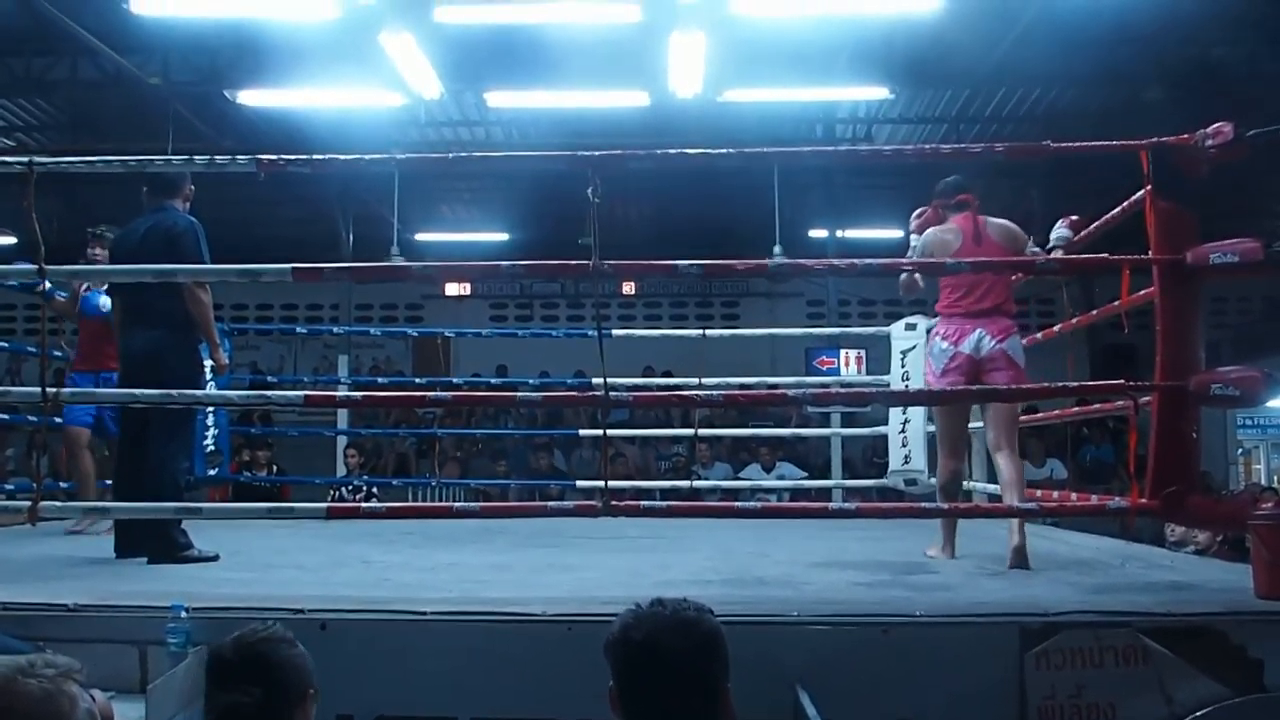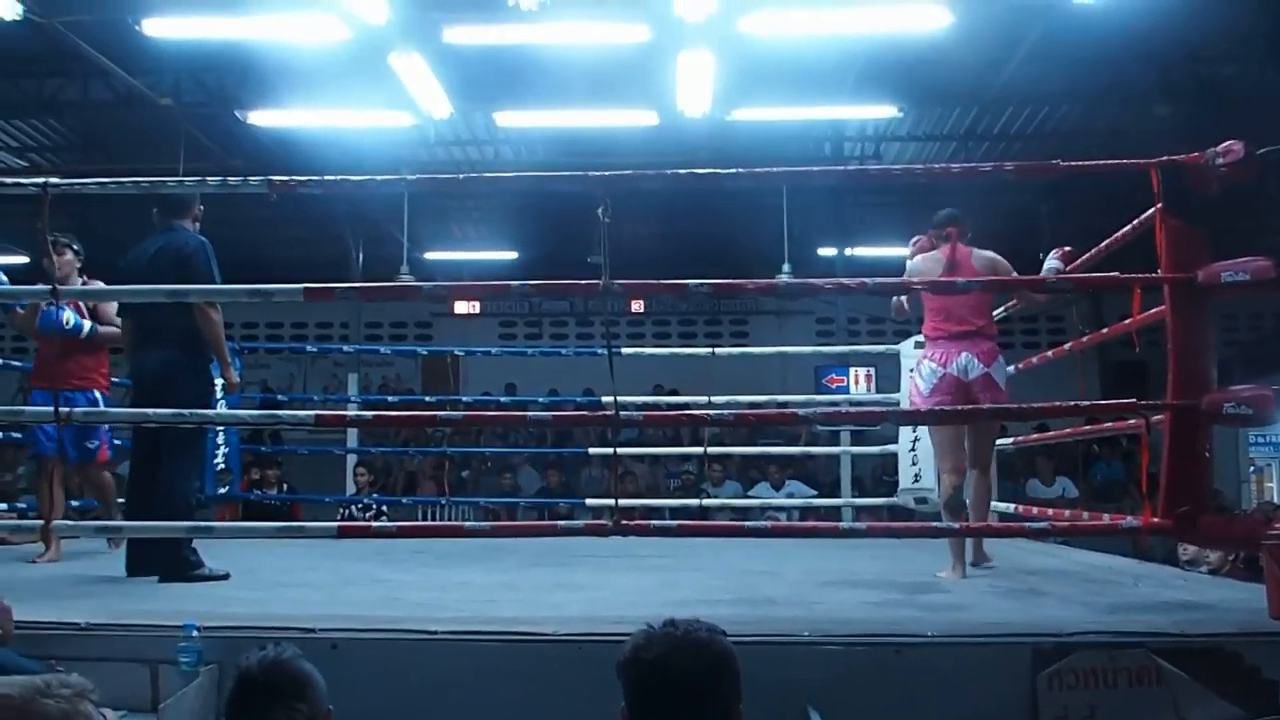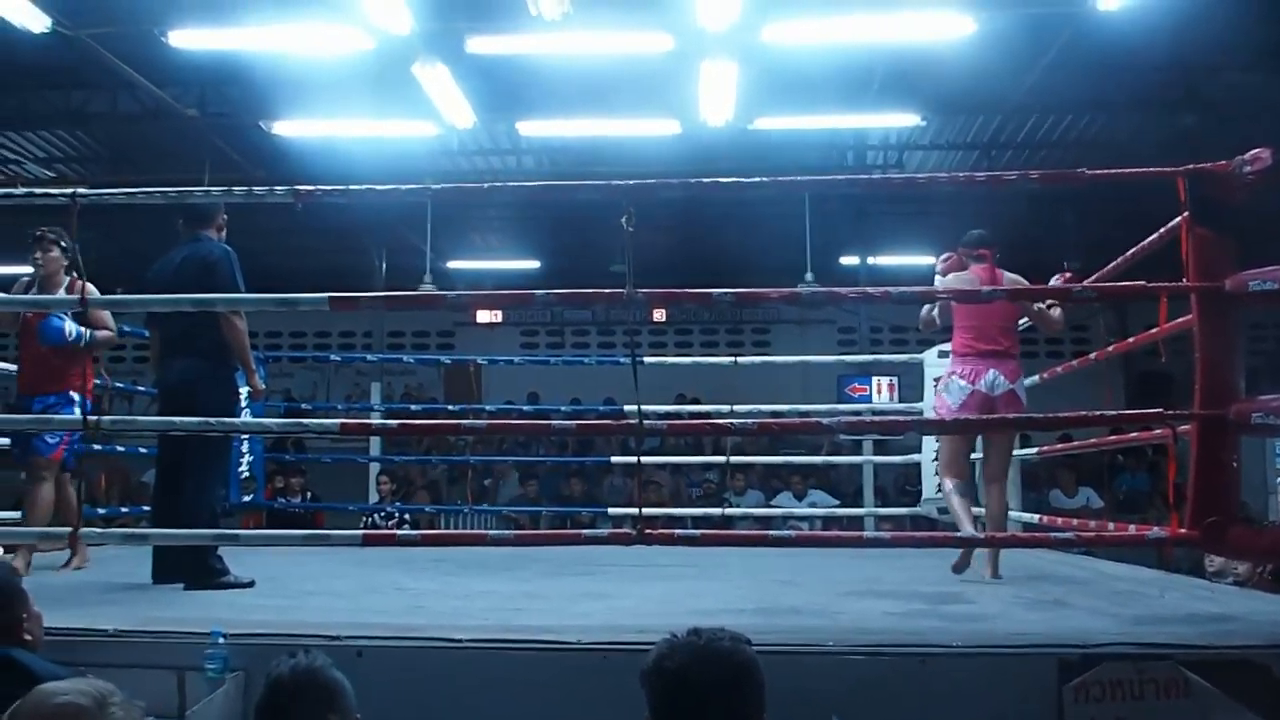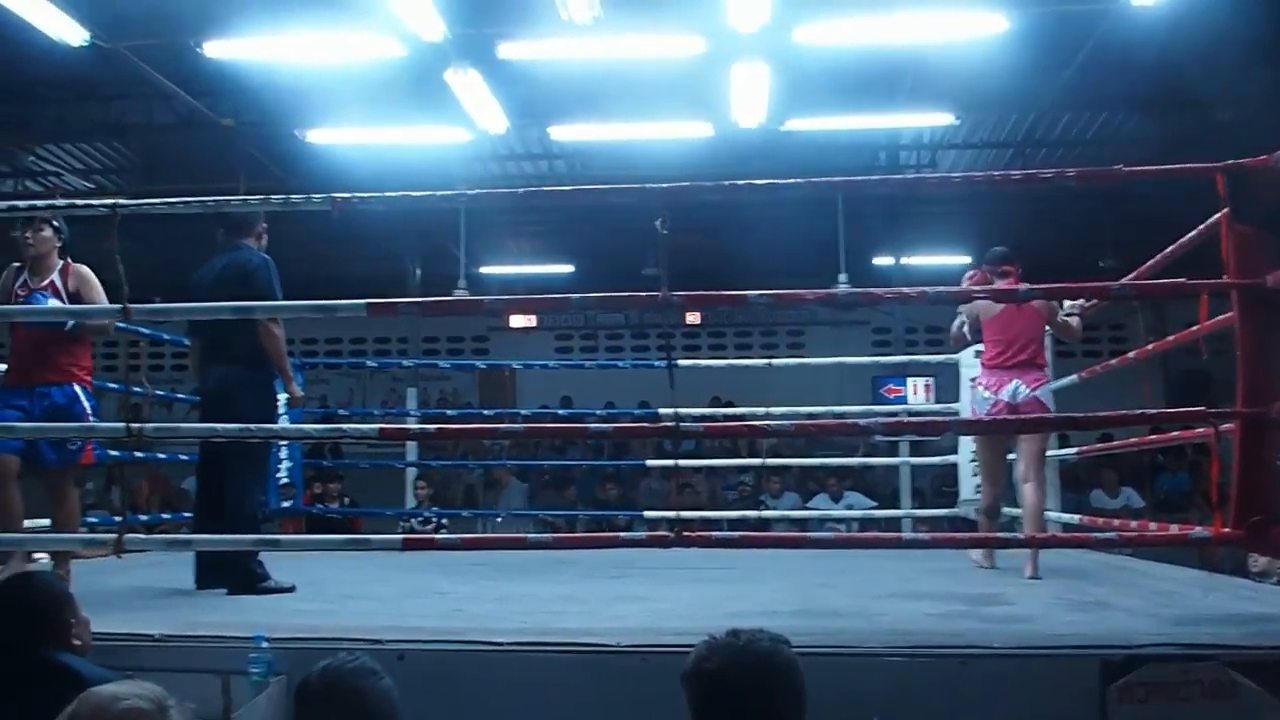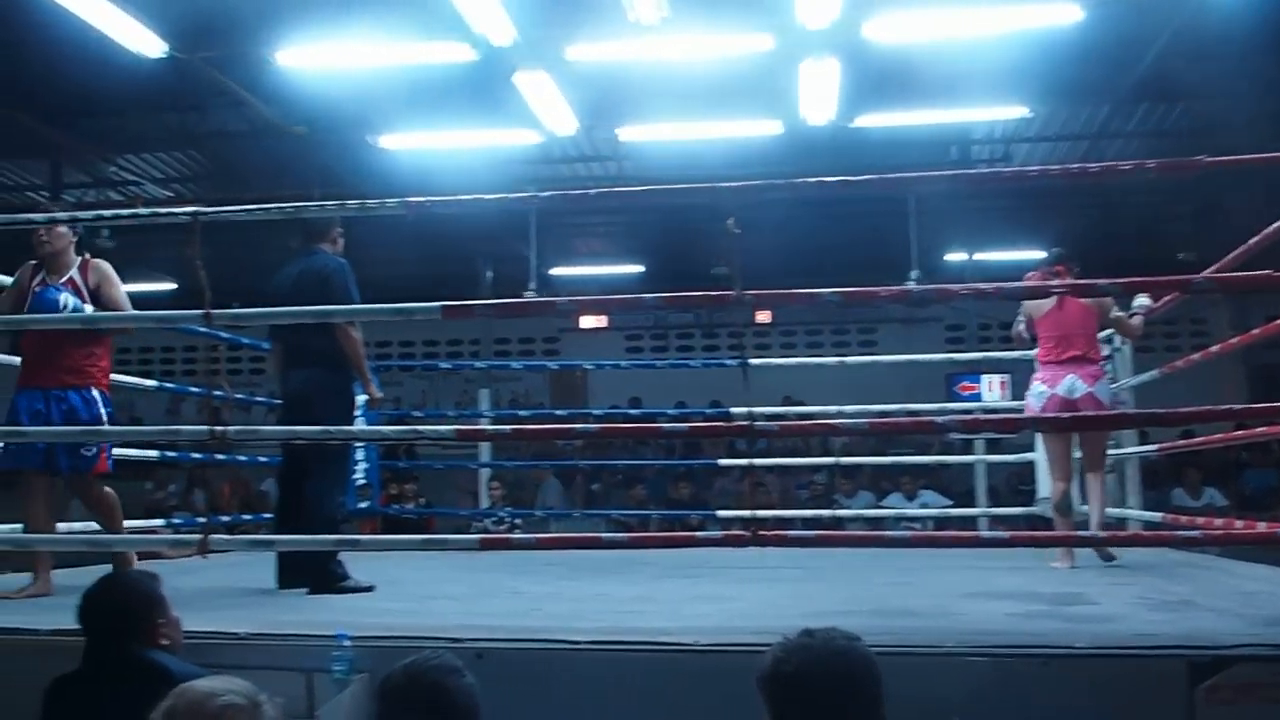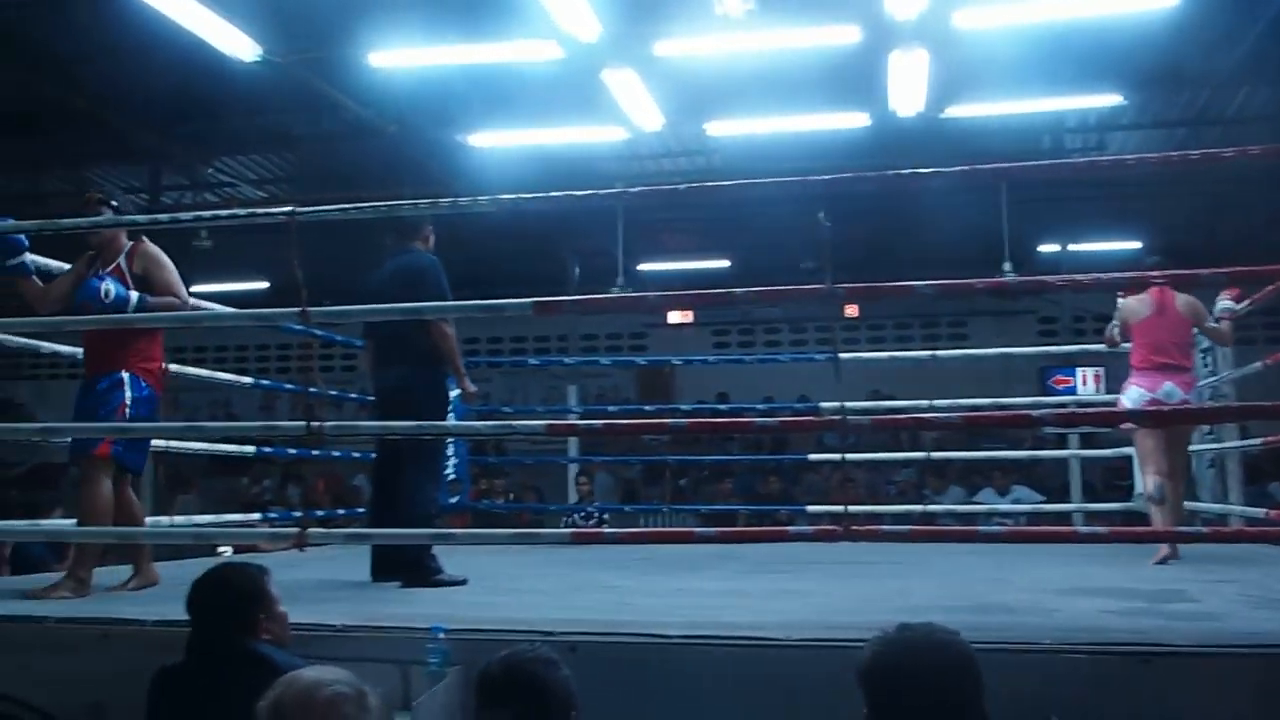
dt=0.4s
person 1, frame 1
left shoulder: (125, 235)
right shoulder: (184, 227)
left elbow: (118, 300)
right elbow: (195, 290)
right wrist: (214, 346)
left hip: (135, 348)
right hip: (173, 347)
left knee: (133, 442)
right knee: (171, 444)
left ankle: (130, 537)
right ankle: (167, 541)
person 1, frame 2
left shoulder: (136, 255)
right shoulder: (194, 246)
left elbow: (127, 320)
right elbow: (206, 309)
right wrist: (226, 364)
left hip: (147, 368)
right hip: (184, 366)
left knee: (145, 462)
right knee: (182, 463)
left ankle: (141, 555)
right ankle: (178, 559)
person 1, frame 3
left shoulder: (163, 265)
right shoulder: (219, 255)
left elbow: (154, 330)
right elbow: (230, 318)
right wrist: (251, 372)
left hip: (173, 376)
right hip: (210, 375)
left knee: (171, 469)
right knee: (206, 472)
left ankle: (168, 563)
right ankle: (203, 566)
person 1, frame 4
left shoulder: (204, 273)
right shoulder: (257, 263)
left elbow: (196, 338)
right elbow: (268, 325)
right wrist: (288, 379)
left hip: (214, 383)
right hip: (249, 381)
left knee: (213, 475)
right knee: (247, 477)
left ankle: (211, 568)
right ankle: (245, 572)
person 1, frame 5
left shoulder: (284, 277)
right shoulder: (334, 267)
left elbow: (277, 341)
right elbow: (346, 328)
right wrist: (367, 381)
left hip: (295, 385)
right hip: (328, 383)
left knee: (294, 475)
right knee: (327, 477)
left ankle: (293, 568)
right ankle: (325, 571)
person 1, frame 6
left shoulder: (378, 276)
right shoulder: (426, 265)
left elbow: (370, 338)
right elbow: (439, 324)
right wrist: (461, 375)
left hip: (388, 381)
right hip: (422, 379)
left knee: (388, 470)
right knee: (422, 472)
left ankle: (386, 561)
right ankle: (418, 564)
person 2, frame 1
right shoulder: (82, 281)
right elbow: (67, 310)
left wrist: (112, 311)
right wrist: (41, 287)
left hip: (120, 373)
right hip: (83, 372)
right knee: (76, 438)
person 2, frame 2
left shoulder: (94, 290)
left elbow: (118, 332)
left wrist: (80, 328)
left hip: (85, 391)
right hip: (44, 390)
left knee: (90, 466)
right knee: (47, 465)
left ankle: (114, 521)
right ankle: (51, 544)
person 2, frame 3
left shoulder: (80, 290)
left elbow: (111, 335)
left wrist: (79, 335)
left hip: (65, 395)
right hip: (29, 394)
left knee: (42, 470)
right knee: (57, 475)
right ankle: (79, 547)
person 2, frame 4
left shoulder: (76, 274)
left elbow: (106, 322)
left wrist: (64, 318)
left hip: (65, 389)
left knee: (60, 478)
left ankle: (63, 565)
person 2, frame 5
left shoulder: (95, 269)
left wrist: (80, 311)
left hip: (83, 391)
right hip: (33, 391)
left knee: (88, 480)
right knee: (35, 482)
left ankle: (122, 553)
right ankle: (42, 577)
person 2, frame 6
left shoulder: (146, 256)
right shoulder: (90, 267)
left elbow: (182, 303)
left wrist: (127, 299)
left hip: (133, 377)
right hip: (99, 380)
left knee: (96, 467)
right knee: (113, 474)
left ankle: (77, 578)
right ankle: (144, 567)
person 3, frame 1
left shoulder: (933, 237)
right shoulder: (1005, 230)
left elbow: (905, 287)
left hip: (950, 341)
right hip: (999, 339)
left knee: (951, 450)
right knee: (1004, 446)
left ankle: (946, 543)
right ankle: (1016, 530)
person 3, frame 2
left shoulder: (921, 264)
right shoulder: (989, 261)
left elbow: (898, 310)
right elbow: (1037, 296)
right wrist: (1053, 269)
left hip: (939, 363)
right hip: (985, 362)
left knee: (950, 467)
right knee: (981, 463)
left ankle: (957, 562)
right ankle: (977, 547)
person 3, frame 3
left shoulder: (953, 282)
right shoulder: (1017, 284)
left elbow: (926, 323)
right elbow: (1053, 325)
right wrist: (1055, 298)
left hip: (965, 379)
right hip: (1007, 379)
left knee: (951, 472)
right knee: (996, 476)
left ankle: (969, 534)
right ankle: (993, 563)
person 3, frame 4
left shoulder: (979, 301)
right shoulder: (1041, 299)
left elbow: (957, 338)
right elbow: (1072, 333)
right wrist: (1073, 309)
left hip: (993, 389)
right hip: (1033, 388)
left knee: (991, 480)
right knee: (1030, 476)
left ankle: (986, 552)
right ankle: (1032, 558)
person 3, frame 5
left shoulder: (1033, 301)
right shoulder: (1095, 296)
left elbow: (1019, 336)
right elbow: (1132, 330)
right wrist: (1141, 307)
left hip: (1050, 384)
right hip: (1090, 382)
left knee: (1060, 473)
right knee: (1095, 467)
left ankle: (1066, 552)
right ankle: (1098, 533)
person 3, frame 6
left shoulder: (1130, 304)
right shoulder: (1189, 304)
left elbow: (1111, 339)
right elbow: (1224, 337)
right wrist: (1226, 309)
left hip: (1143, 390)
right hip: (1181, 389)
left knee: (1152, 471)
right knee: (1176, 471)
left ankle: (1163, 542)
right ankle: (1172, 542)
